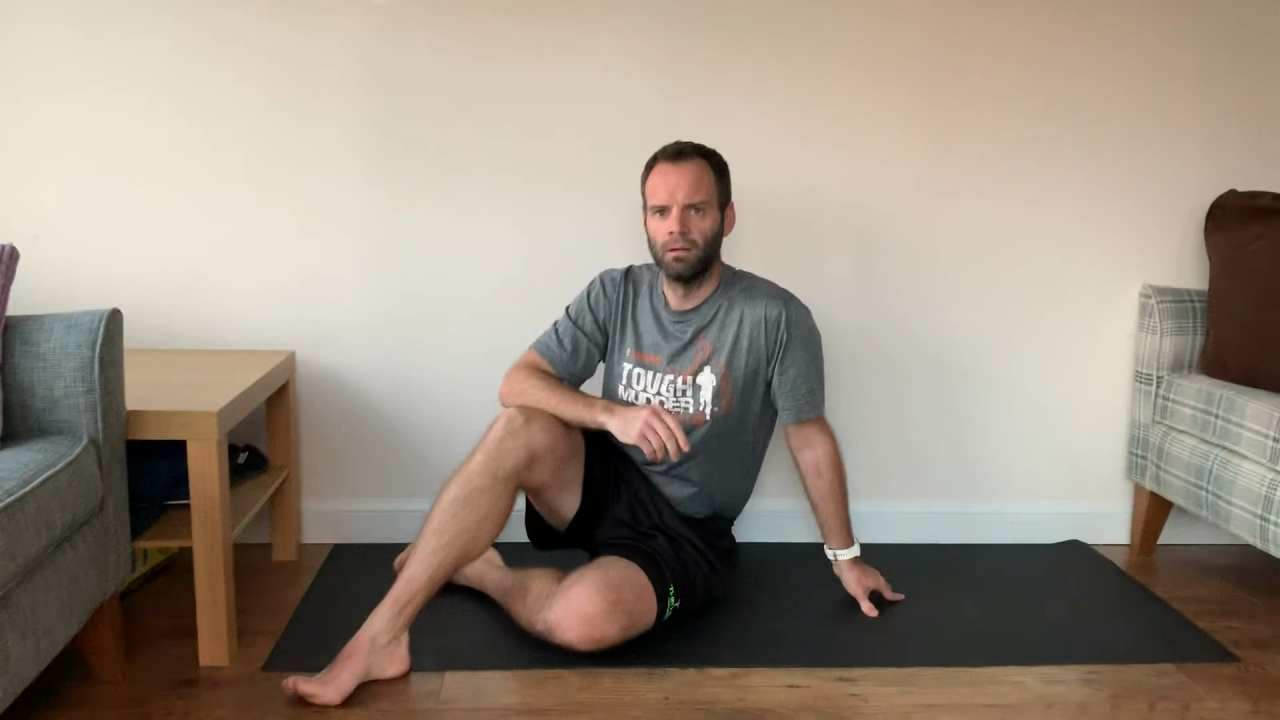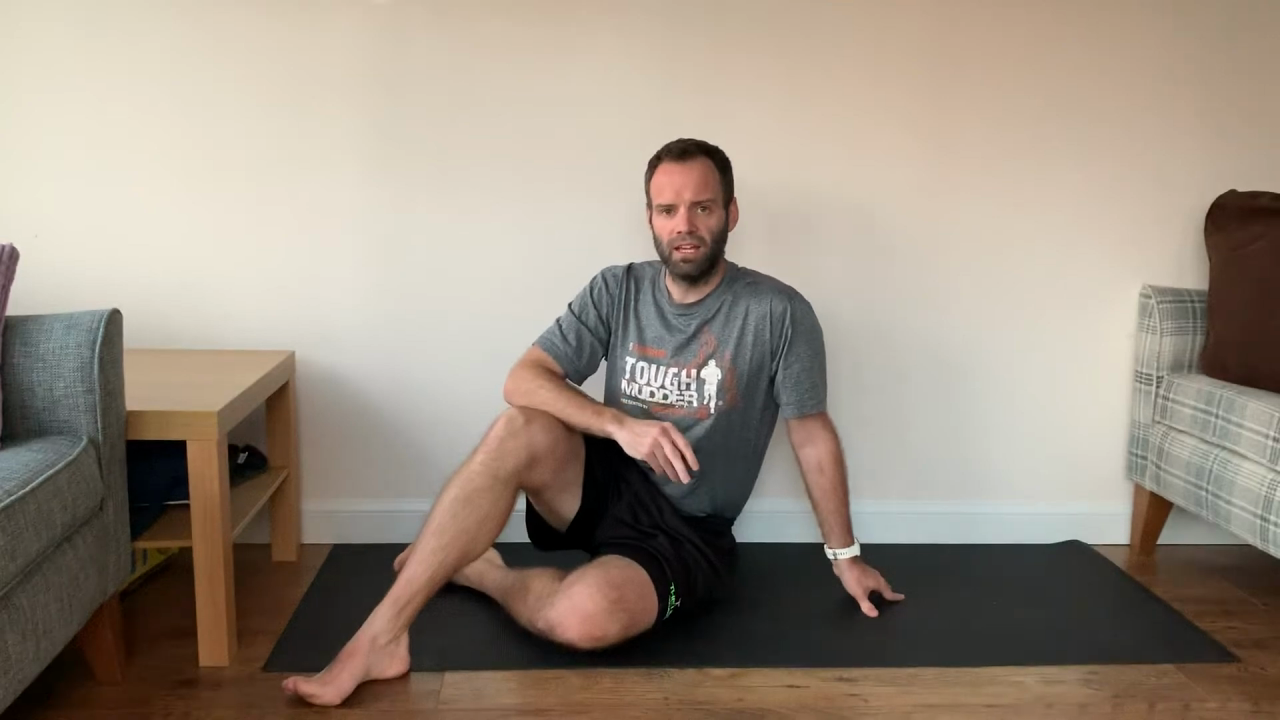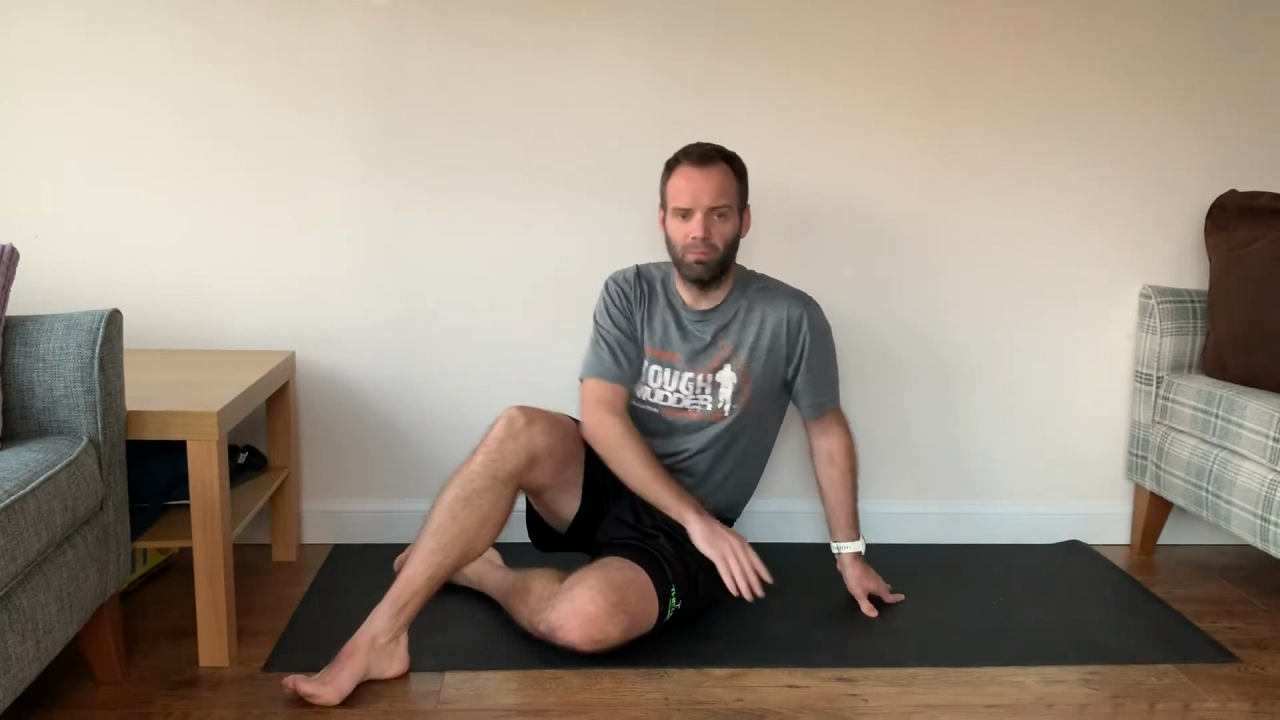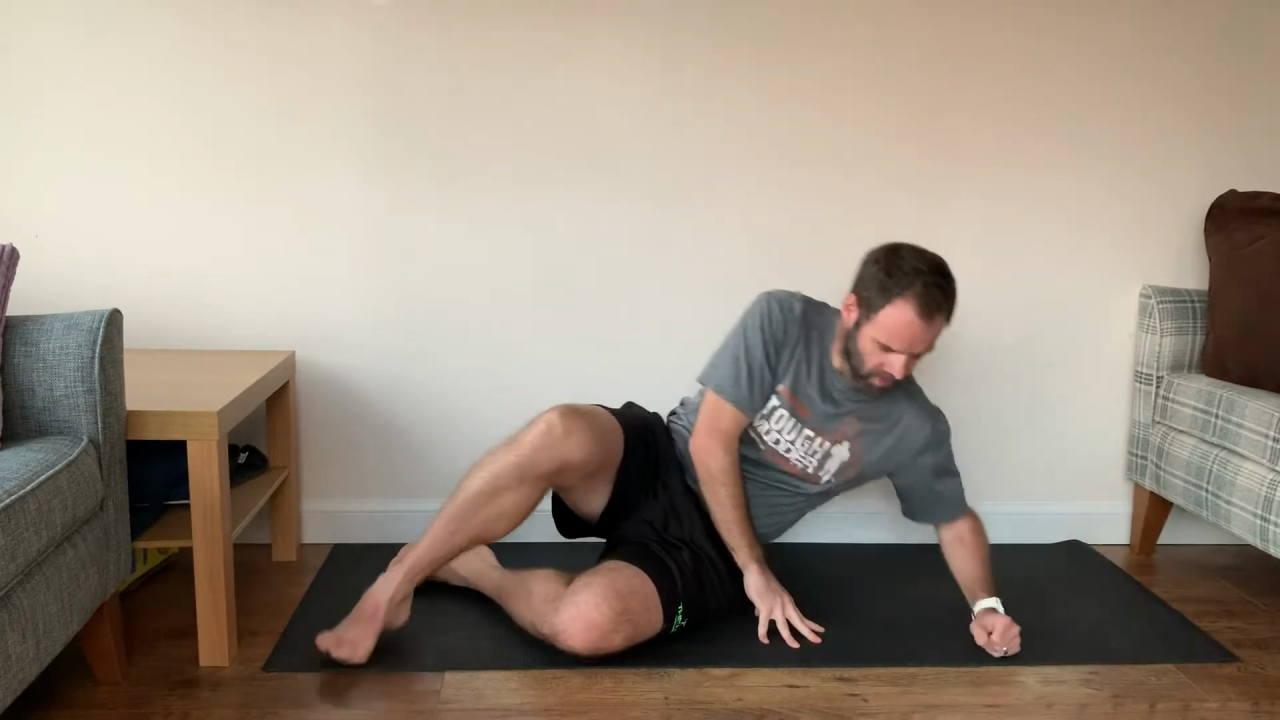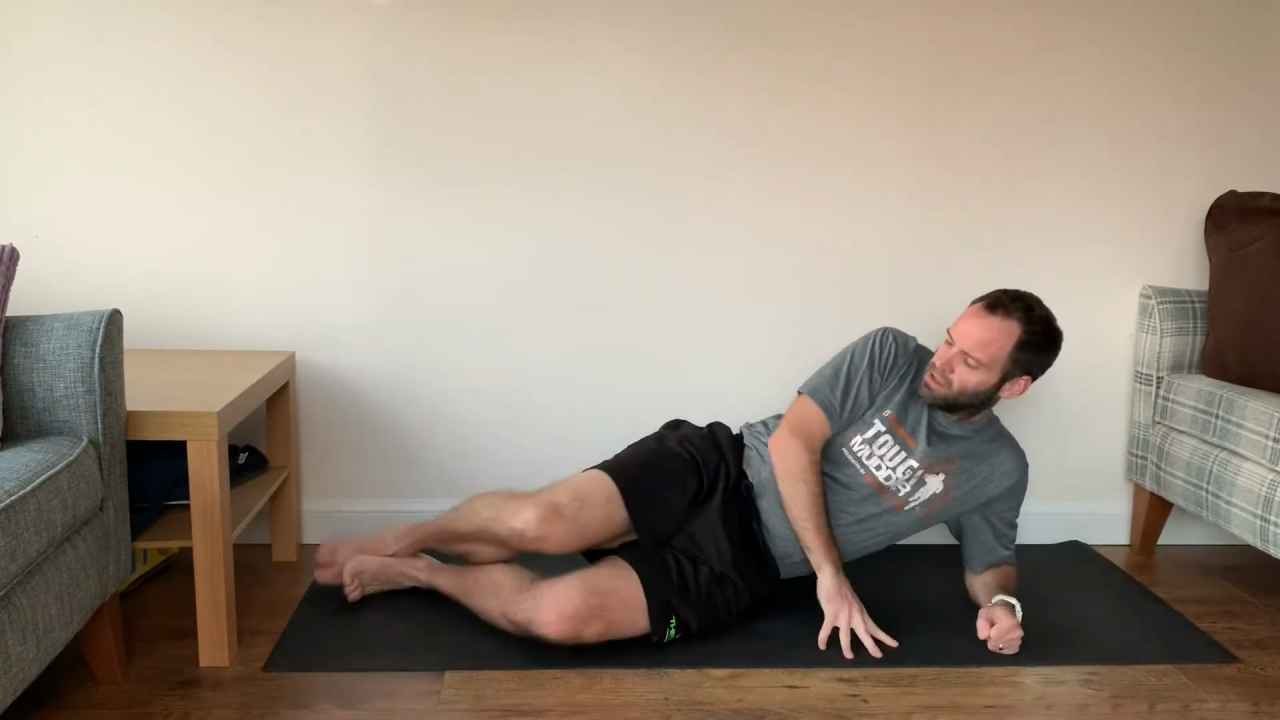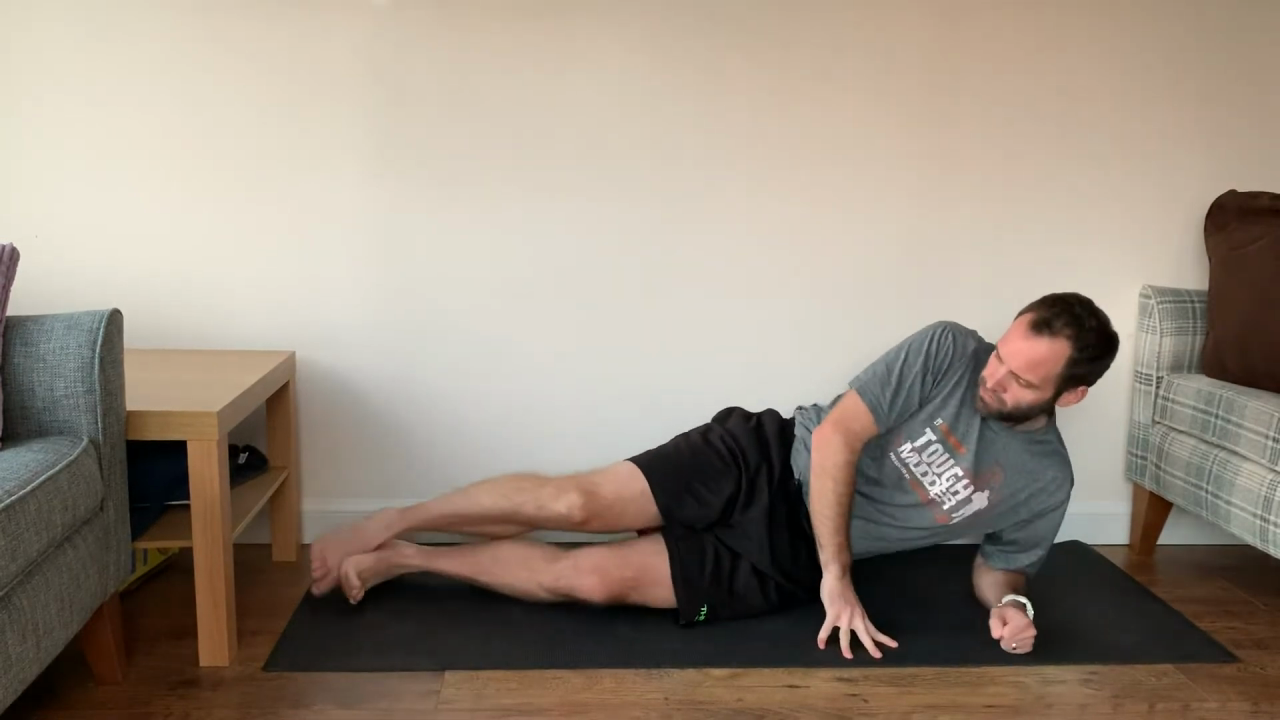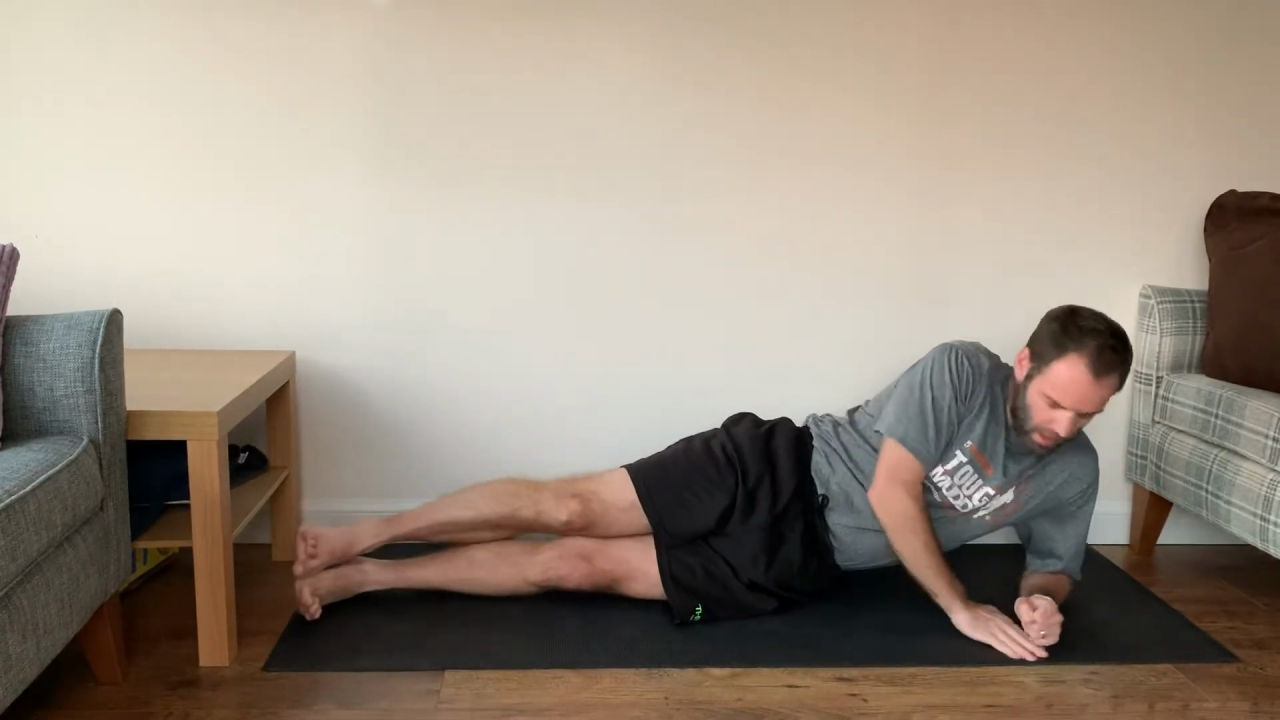
dt=0.7s
person 1, frame 1
left shoulder: (774, 318)
right shoulder: (613, 294)
left elbow: (810, 437)
right elbow: (517, 383)
left wrist: (845, 556)
right wrist: (610, 414)
left hip: (684, 532)
right hip: (605, 484)
left knee: (579, 620)
right knee: (519, 429)
left ankle: (476, 568)
right ankle: (381, 636)
person 1, frame 2
left shoulder: (778, 313)
right shoulder: (616, 290)
left elbow: (812, 434)
right elbow: (523, 381)
left wrist: (844, 555)
right wrist: (619, 425)
left hip: (686, 531)
right hip: (607, 483)
left knee: (581, 618)
right knee: (520, 429)
left ankle: (478, 570)
right ankle: (381, 636)
person 1, frame 3
left shoulder: (791, 318)
right shoulder: (628, 292)
left elbow: (827, 430)
right elbow: (600, 417)
left wrist: (850, 552)
right wrist: (697, 519)
left hip: (683, 538)
right hip: (609, 483)
left knee: (583, 621)
right knee: (519, 431)
left ankle: (477, 569)
right ankle: (381, 635)
person 1, frame 4
left shoulder: (913, 427)
right shoulder: (779, 318)
left elbow: (955, 521)
right elbow: (710, 441)
left wrist: (985, 604)
right wrist: (755, 571)
left hip: (701, 538)
right hip: (655, 459)
left knee: (586, 626)
right knee: (561, 432)
left ankle: (470, 566)
right ankle: (395, 585)
person 1, frame 5
left shoulder: (1000, 470)
right shoulder: (891, 354)
left elbow: (989, 564)
right elbow: (794, 438)
left wrist: (1002, 604)
right wrist: (831, 578)
left hip: (737, 565)
right hip: (718, 470)
left knee: (558, 613)
right knee: (542, 523)
left ankle: (418, 574)
right ankle: (405, 539)
person 1, frame 6
left shoulder: (1046, 480)
right shoulder: (947, 349)
left elbow: (1000, 563)
right elbow: (834, 438)
left wrist: (1011, 605)
right wrist: (837, 580)
left hip: (784, 555)
right hip: (766, 461)
left knee: (594, 578)
right knee: (577, 500)
left ankle: (403, 562)
right ankle: (380, 528)
person 1, frame 7
left shoulder: (1074, 473)
right shoulder: (961, 370)
left elbow: (1055, 564)
right elbow: (890, 489)
left wrist: (1039, 604)
right wrist: (963, 610)
left hip: (795, 561)
right hip: (775, 469)
left knee: (576, 565)
right knee: (568, 507)
left ankle: (362, 579)
right ankle: (363, 538)
